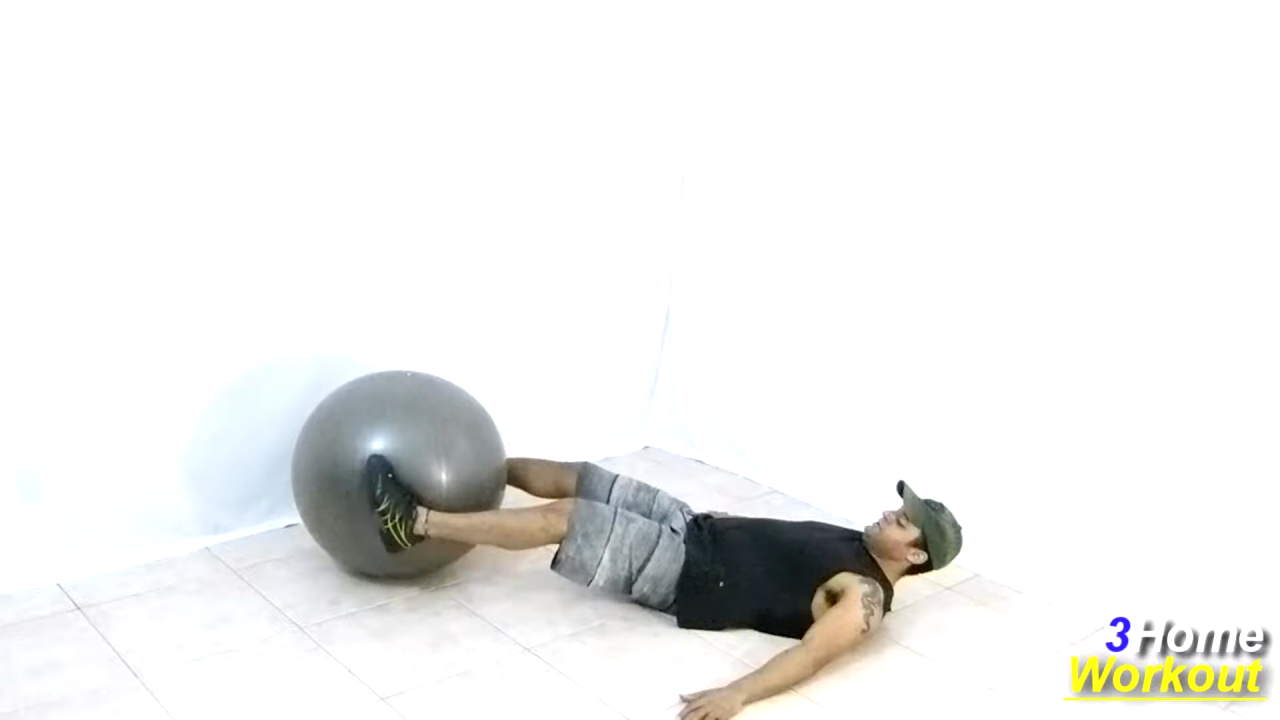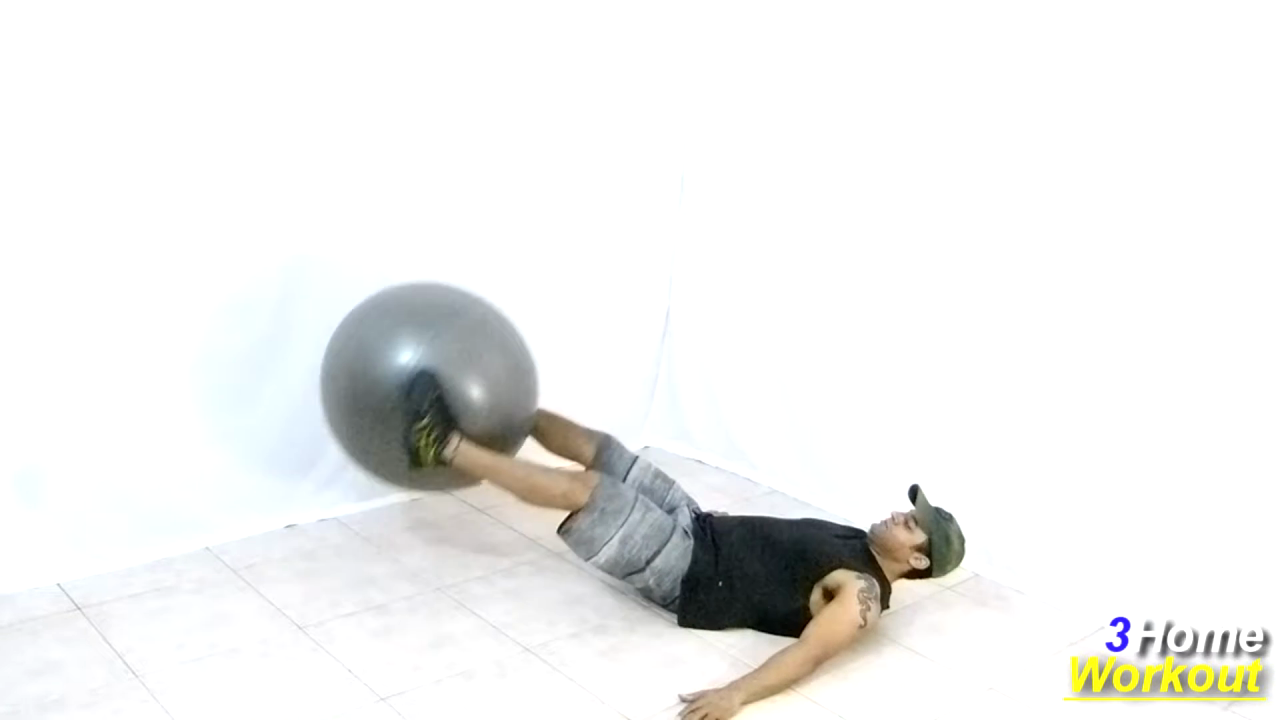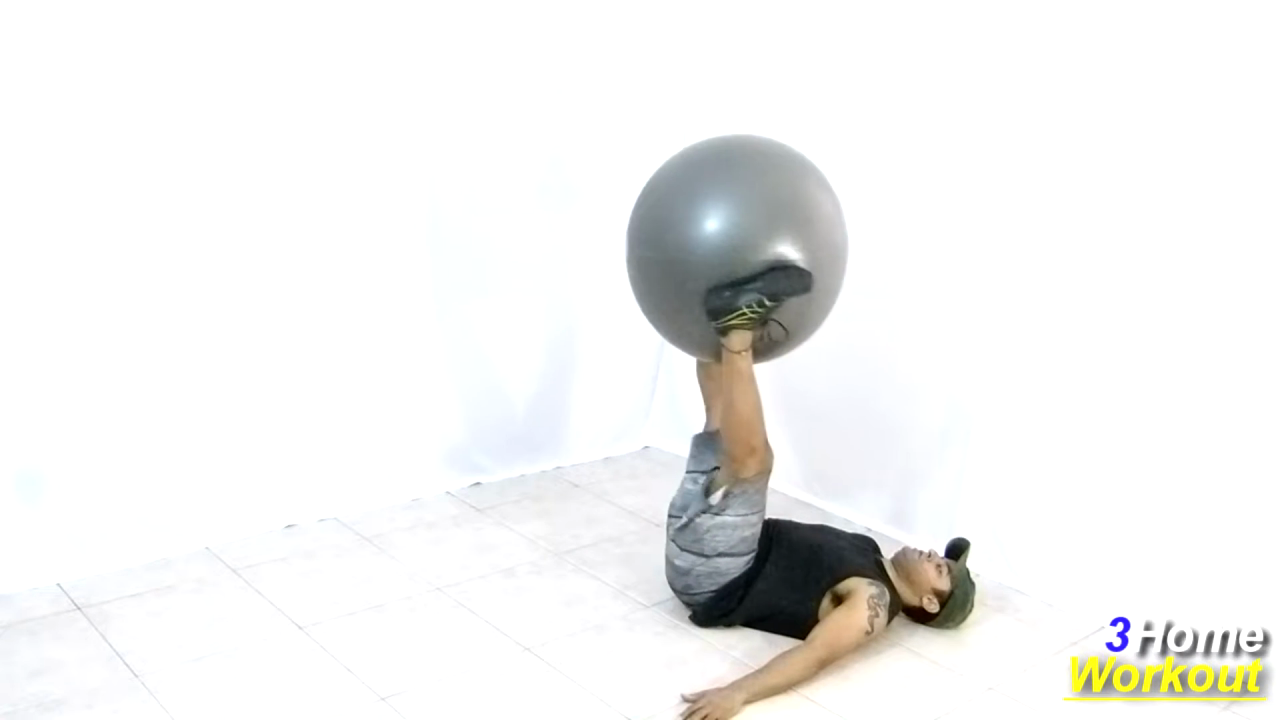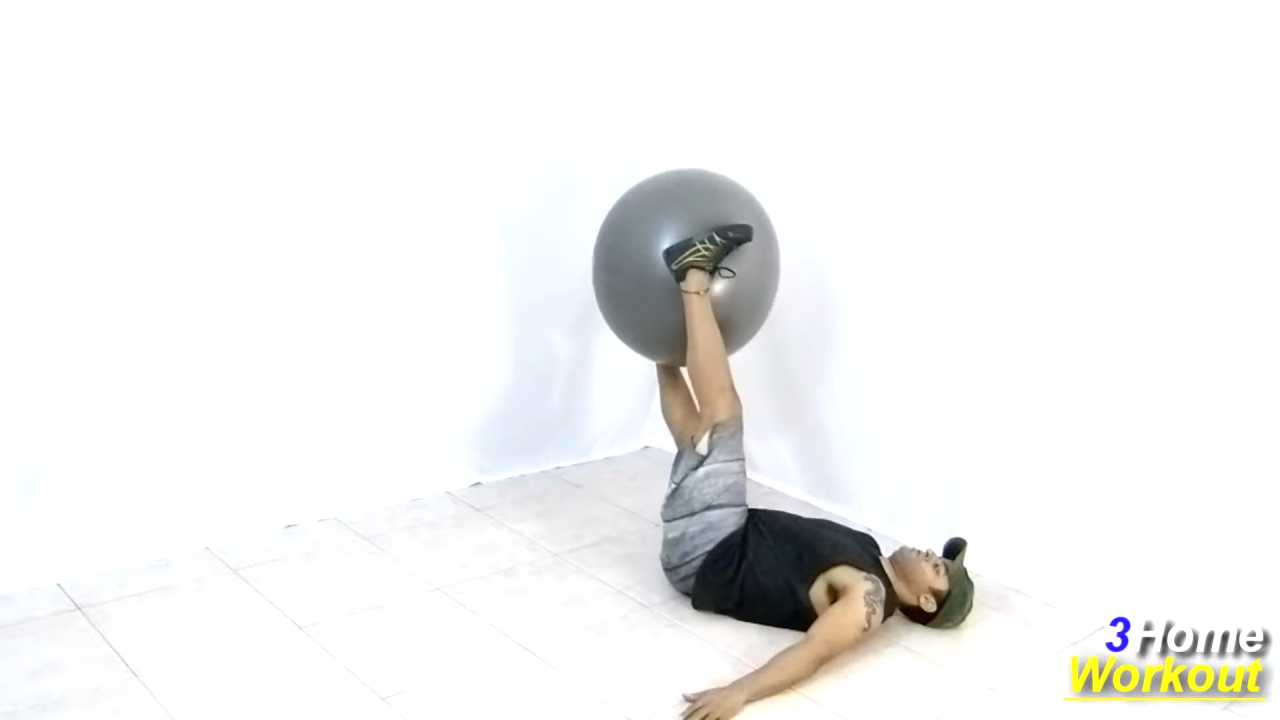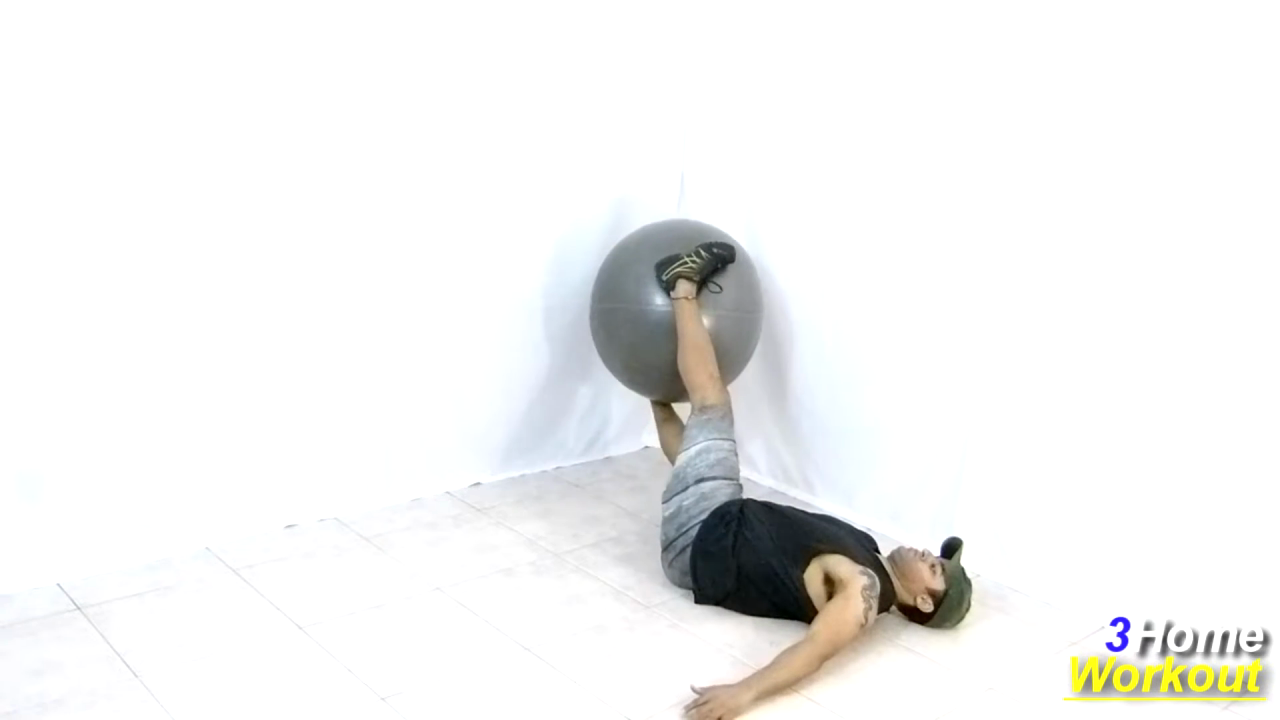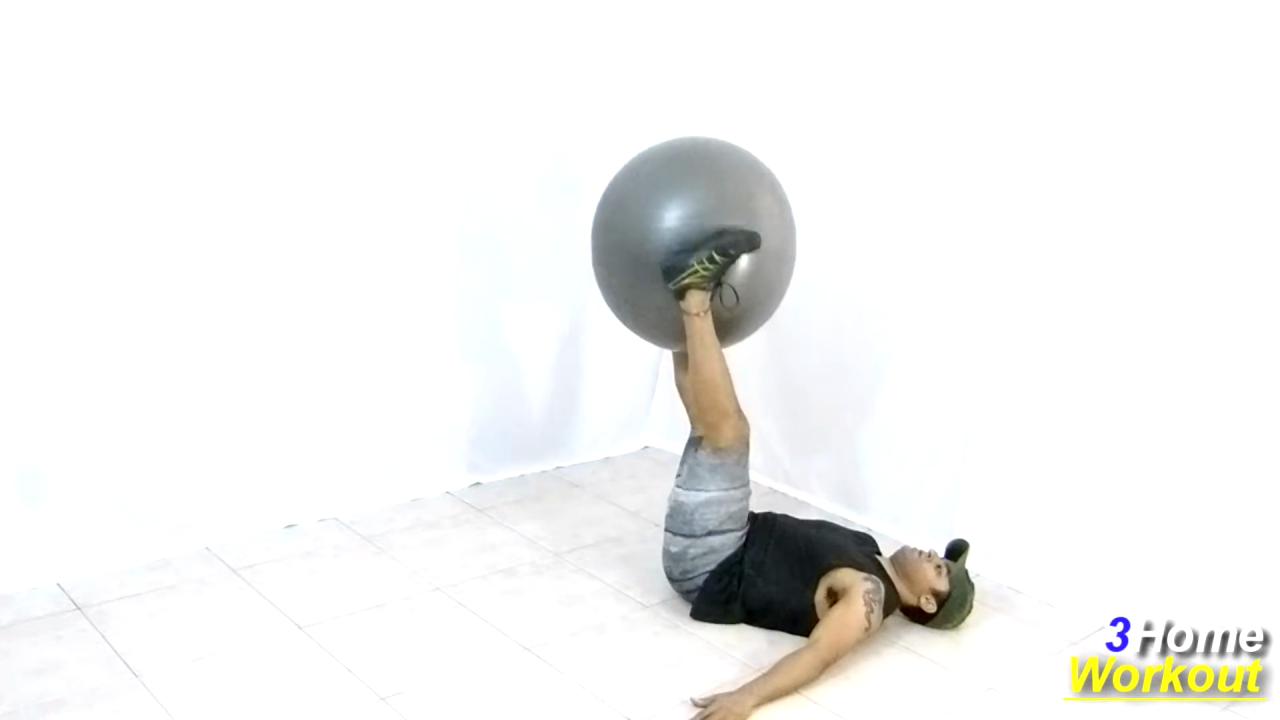
dt=0.7s
person 1, frame 1
left shoulder: (865, 596)
right shoulder: (851, 542)
left elbow: (812, 653)
right wrist: (712, 519)
left hip: (690, 576)
right hip: (693, 531)
left knee: (560, 519)
right knee: (574, 478)
left ankle: (415, 522)
person 1, frame 2
left shoulder: (862, 595)
right shoulder: (852, 542)
left elbow: (810, 652)
left hip: (693, 574)
right hip: (701, 530)
left knee: (583, 490)
right knee: (596, 447)
left ankle: (447, 446)
person 1, frame 3
left shoulder: (872, 604)
right shoulder: (866, 551)
left elbow: (815, 655)
left hip: (709, 580)
right hip: (698, 540)
left knee: (751, 456)
right knee: (725, 419)
left ankle: (739, 325)
right ankle: (733, 320)
person 1, frame 4
left shoulder: (868, 597)
right shoulder: (866, 552)
left elbow: (814, 652)
left hip: (706, 559)
right hip: (716, 549)
left knee: (722, 413)
left ankle: (696, 276)
person 1, frame 5
left shoulder: (864, 591)
right shoulder: (866, 552)
left elbow: (815, 650)
left hip: (703, 540)
right hip: (711, 538)
left knee: (711, 401)
left ankle: (684, 284)
person 1, frame 6
left shoulder: (869, 597)
right shoulder: (866, 552)
left elbow: (819, 655)
left hip: (708, 573)
right hip: (739, 546)
left knee: (727, 431)
right knee: (714, 429)
left ankle: (696, 292)
